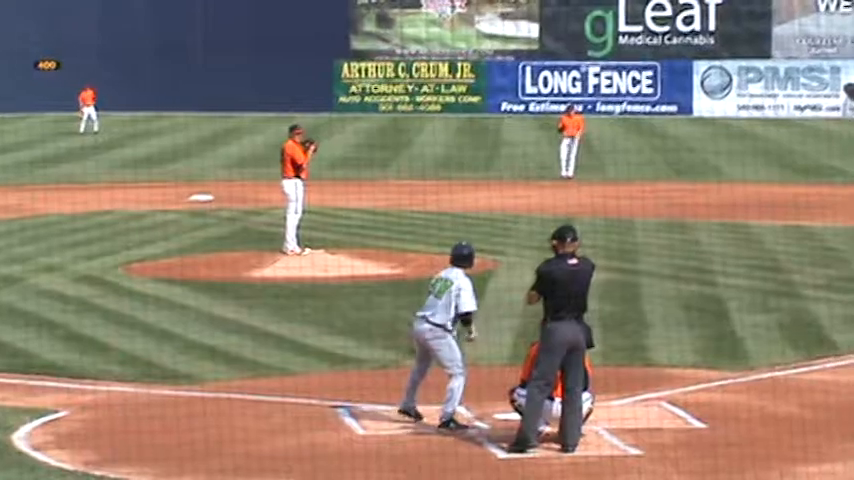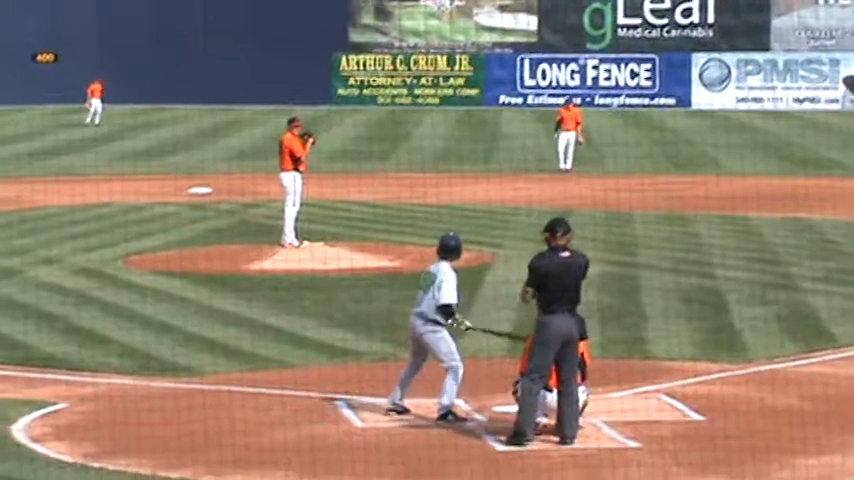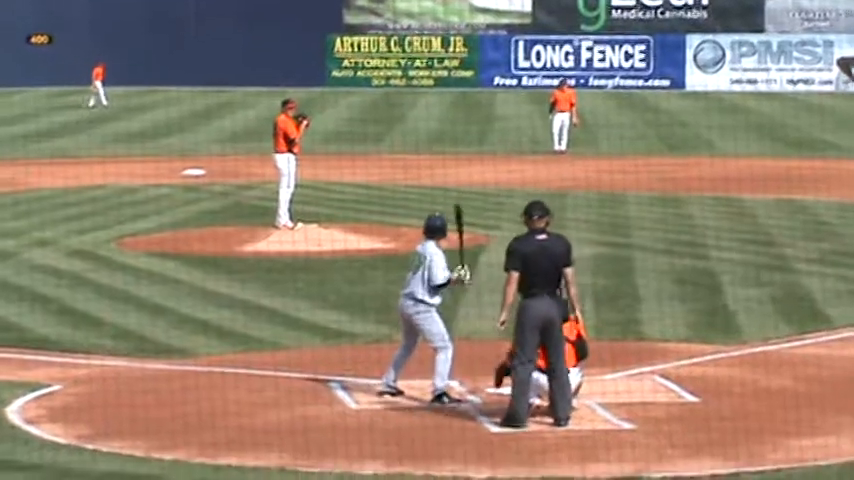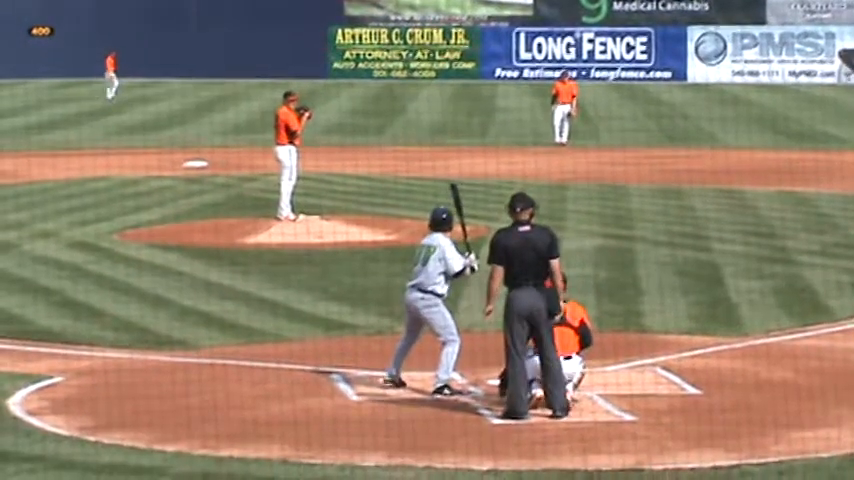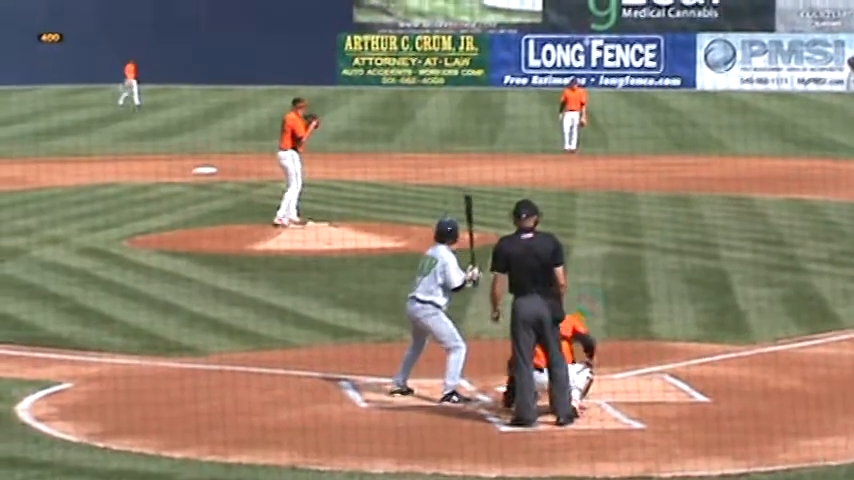
dt=0.4s
person 1, frame 1
left shoulder: (549, 268)
right shoulder: (587, 266)
left elbow: (531, 299)
left hip: (556, 330)
right hip: (579, 330)
left knee: (539, 384)
right knee: (574, 387)
left ankle: (527, 437)
right ankle: (570, 440)
person 1, frame 2
left shoulder: (541, 261)
right shoulder: (581, 260)
left elbow: (527, 296)
left wrist: (537, 292)
left hip: (549, 322)
right hip: (571, 322)
left knee: (533, 377)
right knee: (569, 380)
left ankle: (523, 431)
right ankle: (568, 433)
person 1, frame 3
left shoulder: (518, 245)
right shoulder: (561, 243)
left elbow: (512, 281)
right elbow: (570, 279)
left wrist: (504, 311)
right wrist: (575, 307)
left hip: (530, 306)
right hip: (554, 305)
left knee: (523, 363)
right knee: (557, 362)
left ankle: (518, 415)
right ankle: (562, 414)
person 1, frame 4
left shoulder: (502, 237)
right shoulder: (546, 234)
left elbow: (496, 275)
right elbow: (556, 272)
left wrist: (489, 304)
left hip: (516, 298)
right hip: (540, 297)
left knee: (516, 354)
right knee: (549, 353)
left ankle: (518, 407)
right ankle: (558, 405)
person 1, frame 5
left shoulder: (505, 245)
right shoulder: (550, 242)
left elbow: (499, 282)
right elbow: (561, 281)
left wrist: (496, 309)
right wrist: (559, 304)
left hip: (522, 306)
right hip: (546, 304)
left knee: (523, 362)
right knee: (556, 360)
left ankle: (526, 415)
right ankle: (563, 413)
person 2, frame 1
left shoulder: (441, 275)
right shoulder: (463, 281)
left elbow: (438, 303)
right elbow: (465, 313)
right wrist: (470, 330)
left hip: (420, 325)
right hip: (436, 331)
left knee: (420, 367)
right knee: (458, 373)
left ankle: (408, 405)
right ankle: (447, 419)
person 2, frame 2
left shoulder: (432, 269)
right shoulder: (447, 273)
right elbow: (444, 306)
left wrist: (452, 316)
right wrist: (459, 320)
left hip: (416, 321)
right hip: (431, 326)
left knee: (415, 363)
right knee: (455, 366)
left ankle: (395, 402)
right ankle: (445, 411)
person 2, frame 3
left shoulder: (420, 249)
right shoulder: (435, 252)
right elbow: (439, 282)
left wrist: (454, 275)
right wrist: (458, 276)
left hip: (406, 302)
right hip: (421, 307)
left knee: (407, 345)
right knee: (444, 347)
left ankle: (388, 384)
right ankle: (439, 392)
person 2, frame 4
left shoulder: (425, 242)
right shoulder: (444, 243)
right elbow: (456, 271)
left wrist: (465, 264)
right wrist: (469, 262)
left hip: (412, 295)
right hip: (428, 299)
left knee: (409, 337)
right knee: (451, 340)
left ankle: (392, 375)
right ankle: (441, 385)
person 2, frame 5
left shoulder: (430, 253)
right shoulder: (447, 256)
right elbow: (456, 285)
left wrist: (466, 277)
right wrist: (470, 276)
left hip: (413, 306)
right hip: (428, 310)
left knee: (416, 346)
right knee: (457, 346)
left ankle: (399, 384)
right ankle: (450, 392)
person 3, frame 1
left shoulder: (292, 146)
right shoulder: (293, 146)
left elbow: (298, 162)
right elbow: (303, 165)
left wrist: (306, 150)
right wrist: (310, 151)
left hip: (294, 182)
right hip: (294, 182)
left knee: (295, 213)
right knee: (294, 214)
left ankle: (292, 244)
right ankle: (290, 246)
person 3, frame 2
left shoulder: (290, 138)
right shoulder: (291, 139)
left elbow: (297, 155)
right elbow: (301, 158)
left wrist: (305, 143)
right wrist: (309, 144)
left hip: (292, 175)
right hip: (292, 175)
left knee: (293, 206)
right knee: (292, 206)
left ankle: (290, 237)
right ankle: (288, 239)
person 3, frame 3
left shoulder: (282, 120)
right shoulder: (285, 121)
left elbow: (290, 137)
right elbow: (295, 140)
left wrist: (298, 125)
right wrist: (302, 126)
left hip: (286, 156)
right hip: (286, 157)
left knee: (288, 188)
right knee: (286, 188)
left ankle: (284, 219)
right ankle: (282, 221)
person 3, frame 4
left shoulder: (282, 112)
right shoulder: (287, 113)
right elbow: (297, 132)
left wrist: (300, 117)
right wrist: (304, 118)
left hip: (285, 148)
right hip: (287, 149)
left knee: (289, 180)
right knee: (288, 181)
left ankle: (285, 211)
right ankle: (284, 213)
person 3, frame 5
left shoulder: (290, 118)
right shoulder: (295, 119)
right elbow: (302, 139)
left wrist: (308, 126)
right wrist: (312, 127)
left hip: (289, 154)
right hip: (290, 154)
left knee: (295, 185)
right knee: (294, 186)
left ankle: (291, 216)
right ankle: (280, 217)
person 4, frame 1
left shoulder: (537, 348)
left elbow: (525, 381)
right elbow: (585, 385)
left hip: (545, 406)
left knee: (515, 393)
right knee: (588, 395)
left ankle: (541, 427)
person 4, frame 2
right shoulder: (579, 341)
left elbow: (524, 373)
right elbow: (583, 377)
left hip: (544, 398)
left knee: (519, 386)
right knee: (582, 390)
left ankle: (539, 419)
person 4, frame 3
right shoulder: (573, 320)
left elbow: (514, 355)
right elbow: (583, 354)
left hip: (539, 380)
right hip: (567, 379)
right knee: (576, 371)
left ankle: (533, 400)
person 4, frame 4
right shoulder: (577, 309)
right elbow: (587, 341)
left hip: (540, 363)
right hip: (569, 366)
right knee: (579, 365)
left ankle: (536, 392)
right ankle: (568, 390)
person 4, frame 5
right shoulder: (570, 320)
left elbow: (514, 360)
right elbow: (589, 342)
left wrist: (510, 386)
right wrist: (590, 357)
left hip: (538, 378)
right knee: (586, 371)
right ankle: (574, 400)
